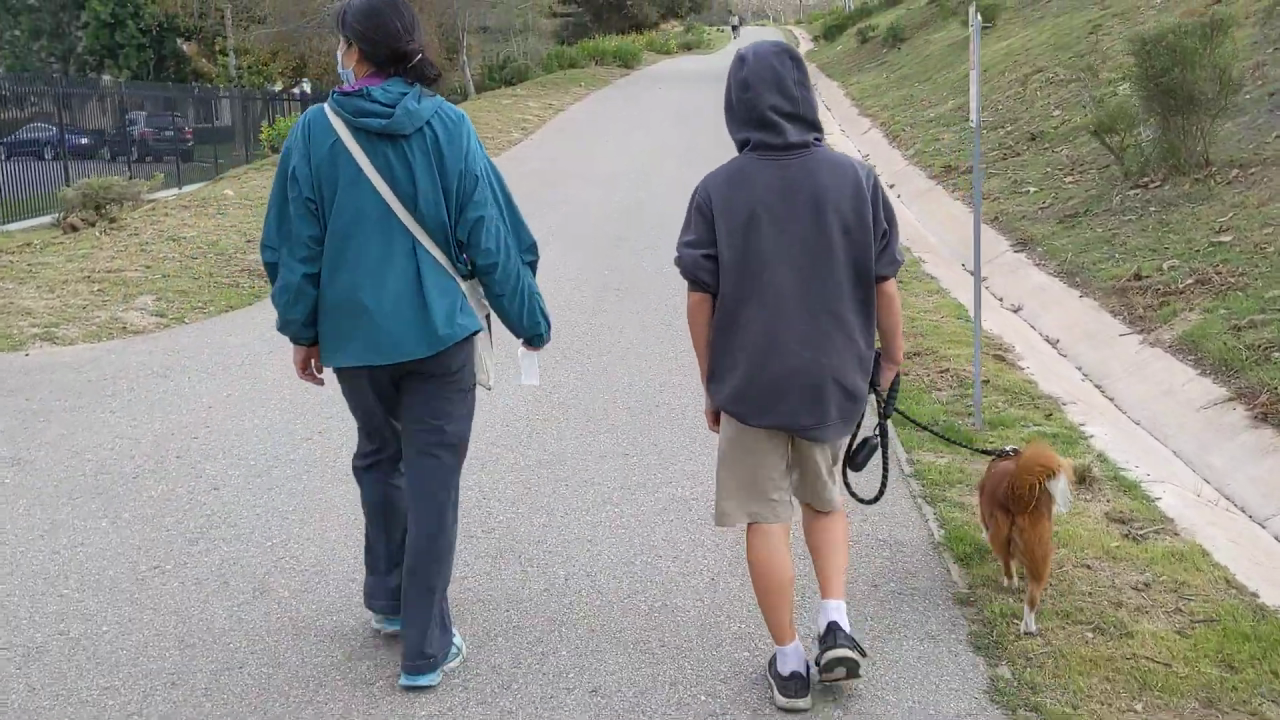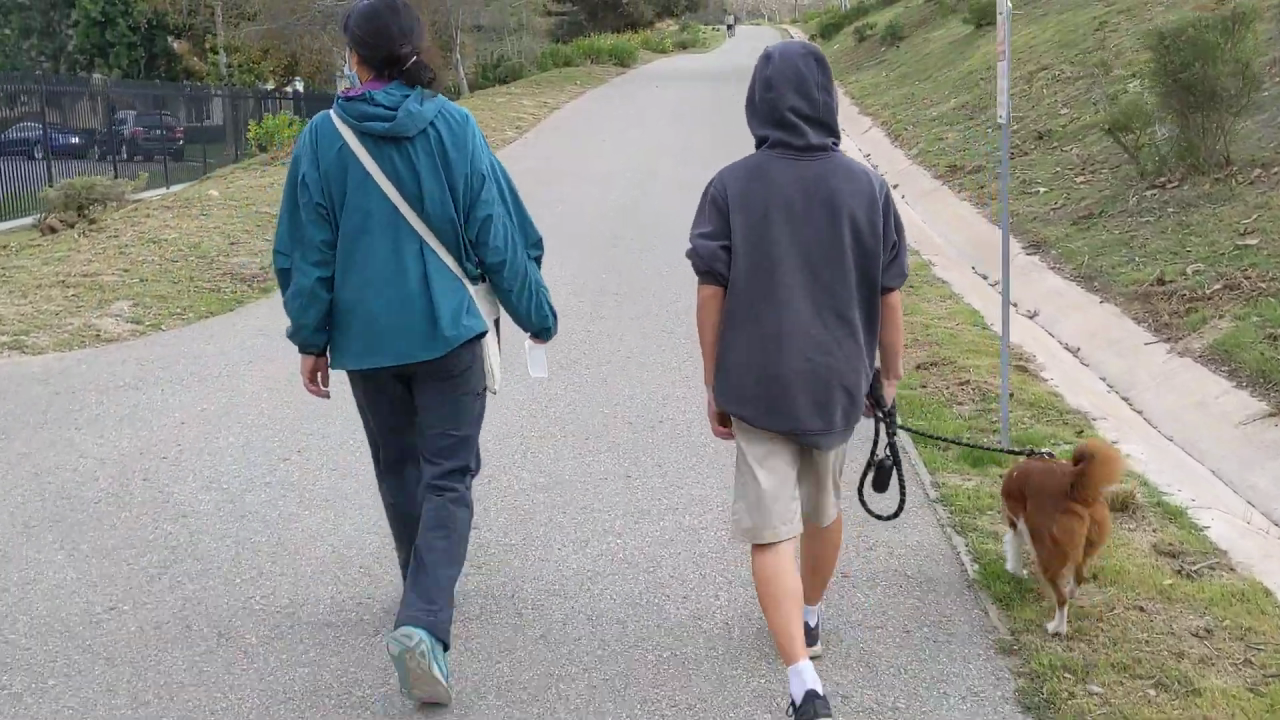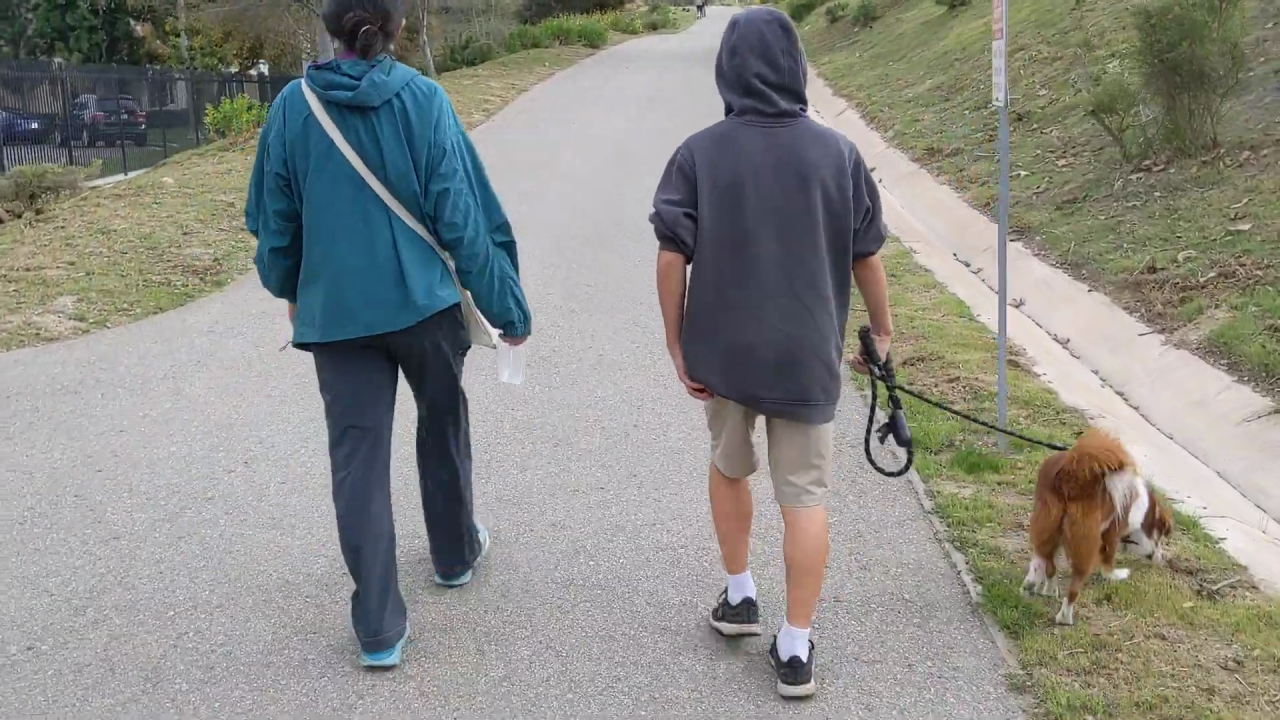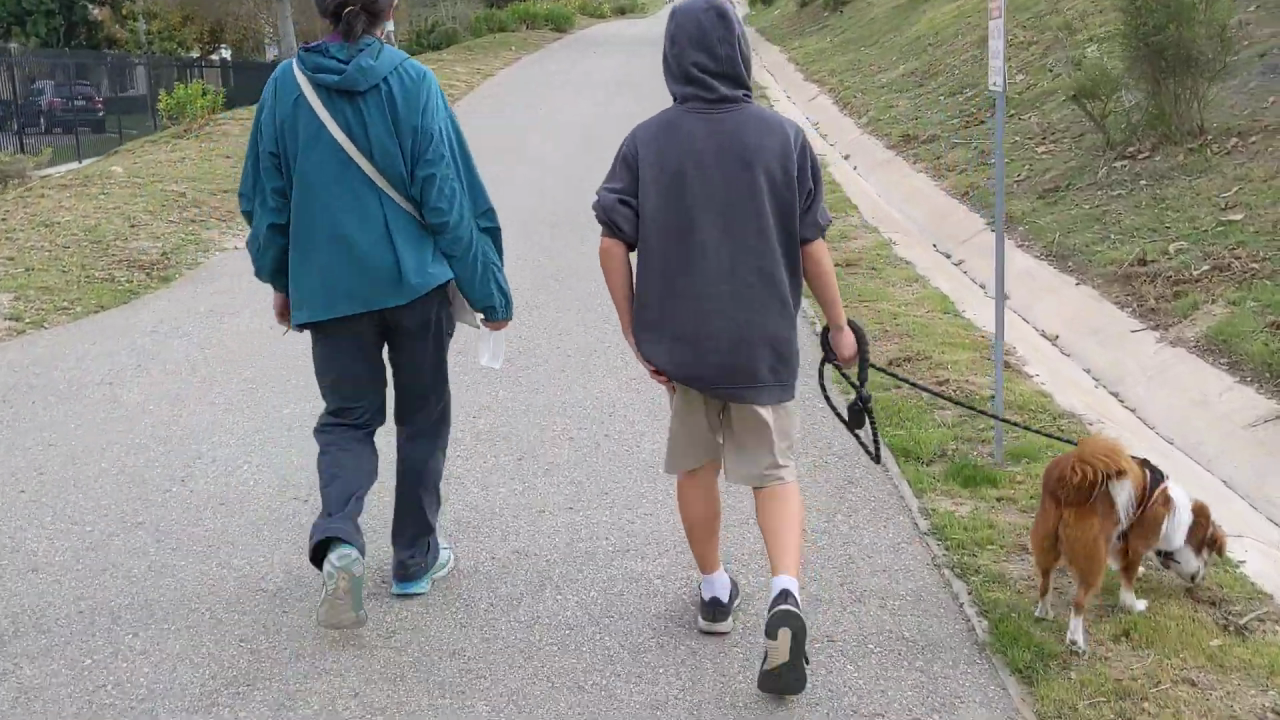
dt=0.3s
person 1, frame 1
left shoulder: (717, 190)
right shoulder: (857, 179)
left elbow: (700, 299)
right elbow: (884, 284)
left wrist: (709, 382)
right wrist: (890, 359)
left hip: (749, 384)
right hip: (835, 379)
left knee: (767, 517)
right knee: (825, 502)
left ankle: (789, 662)
right ankle: (834, 625)
person 1, frame 2
left shoulder: (731, 186)
right shoulder: (868, 188)
left elbow: (711, 294)
right elbow: (889, 296)
left wrist: (714, 385)
right wrist: (890, 374)
left hip: (757, 388)
right hip: (837, 383)
left knee: (771, 534)
right knee: (823, 508)
right ankle: (806, 617)
person 1, frame 3
left shoulder: (698, 153)
right shoulder: (837, 152)
left elbow: (671, 258)
right elbow: (867, 256)
left wrist: (677, 346)
right wrist: (881, 329)
left hip: (725, 352)
right hip: (809, 354)
left knee: (729, 464)
right knee: (805, 493)
left ankle: (739, 595)
right ankle: (795, 646)
person 1, frame 4
left shoulder: (645, 142)
right shoulder: (784, 137)
left elbow: (613, 246)
right elbow: (811, 244)
left wrist: (635, 333)
right wrist: (839, 325)
left hip: (681, 340)
right hip: (766, 340)
left knee: (697, 465)
right knee: (774, 472)
left ankle: (715, 592)
right ankle: (785, 596)
person 2, frame 1
left shoulder: (314, 132)
right shoulder: (449, 127)
left elbow: (293, 248)
right elbow: (492, 239)
left wrist: (301, 329)
right wrist: (531, 320)
left hip: (354, 335)
right hip: (438, 331)
left knee: (379, 459)
right knee: (431, 478)
left ankle: (387, 596)
right ankle: (424, 649)
person 2, frame 2
left shoulder: (322, 138)
right shoulder: (454, 127)
left elbow: (306, 253)
right elbow: (501, 238)
left wrist: (310, 339)
right wrist: (538, 314)
left hip: (365, 337)
right hip: (447, 332)
left knee: (398, 468)
right knee: (446, 479)
left ankle: (421, 604)
right ankle: (421, 621)
person 2, frame 3
left shoulder: (293, 107)
right shoulder: (424, 100)
left elbow: (272, 219)
right elbow: (465, 215)
left wrist: (289, 288)
right wrist: (508, 306)
left hip: (337, 312)
right hip: (424, 300)
left knee: (359, 460)
right knee: (444, 427)
left ankle: (379, 629)
right ankle: (455, 554)
person 2, frame 4
left shoulder: (285, 87)
right shoulder: (412, 83)
left elbow: (264, 200)
right elbow: (452, 201)
left wrist: (279, 277)
right wrist: (490, 292)
left hip: (326, 287)
right hip: (417, 281)
left knee: (347, 422)
right knee: (422, 417)
left ankle: (337, 541)
right ankle: (415, 558)
